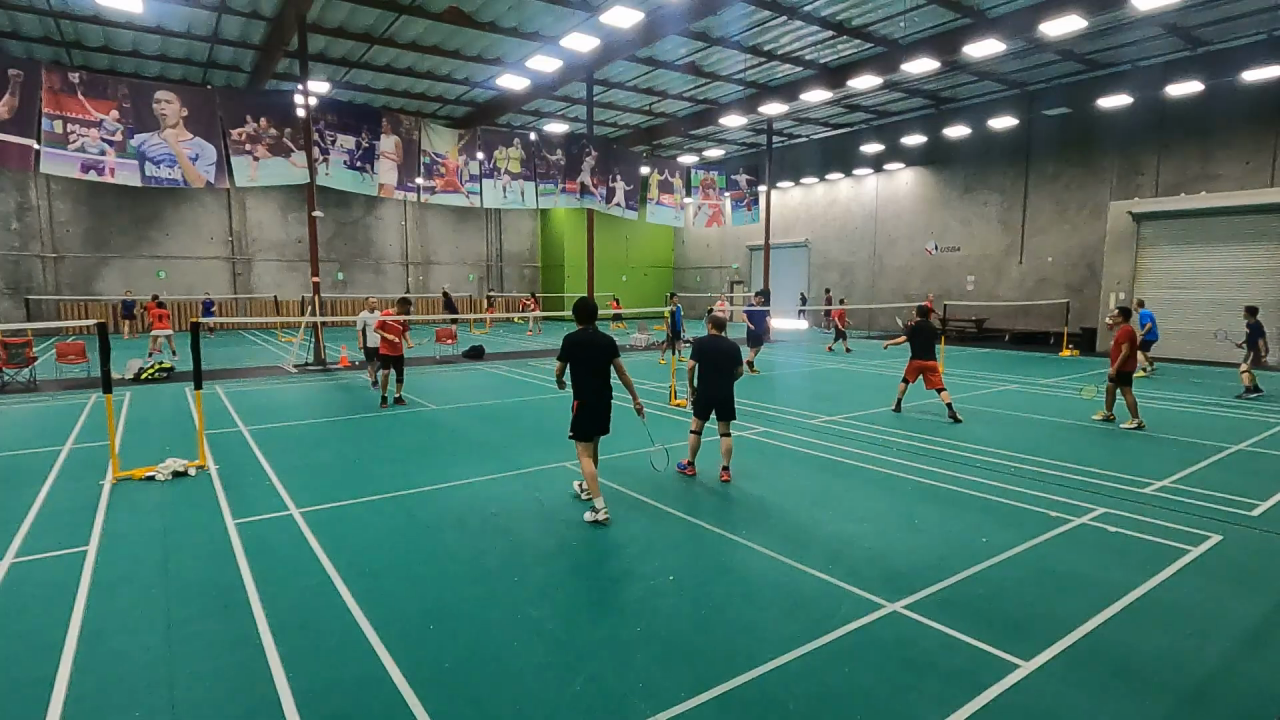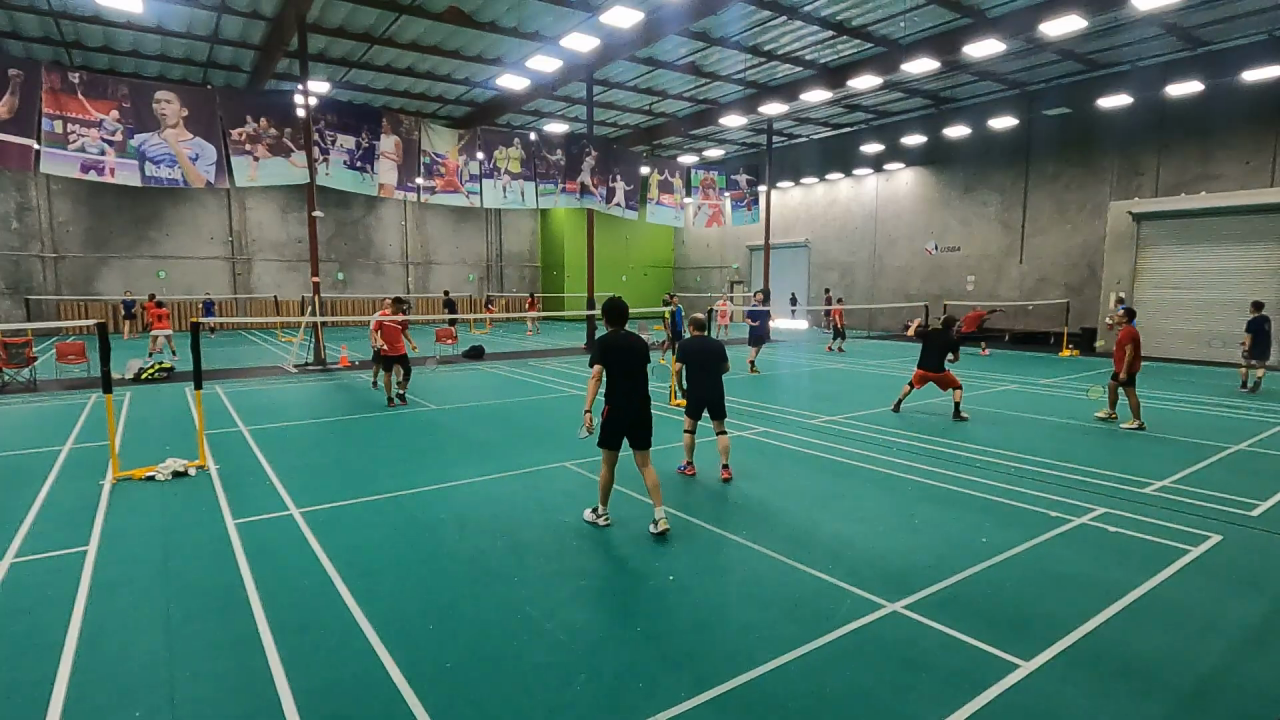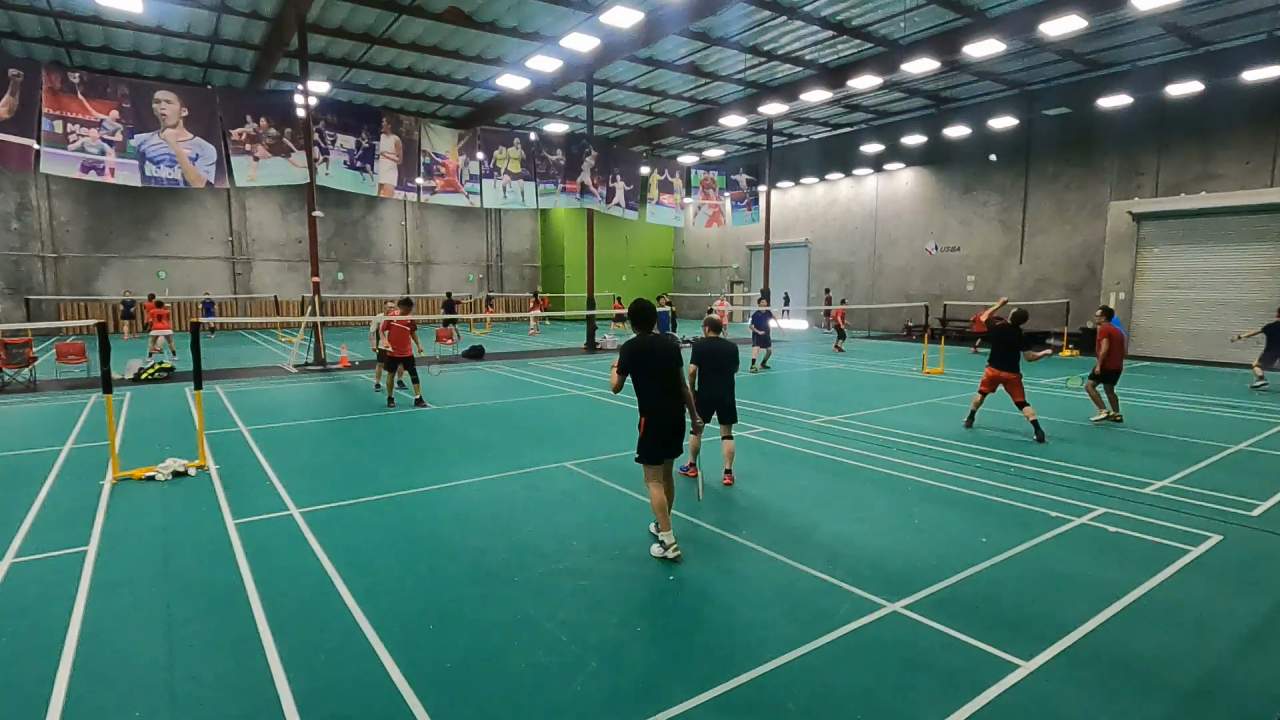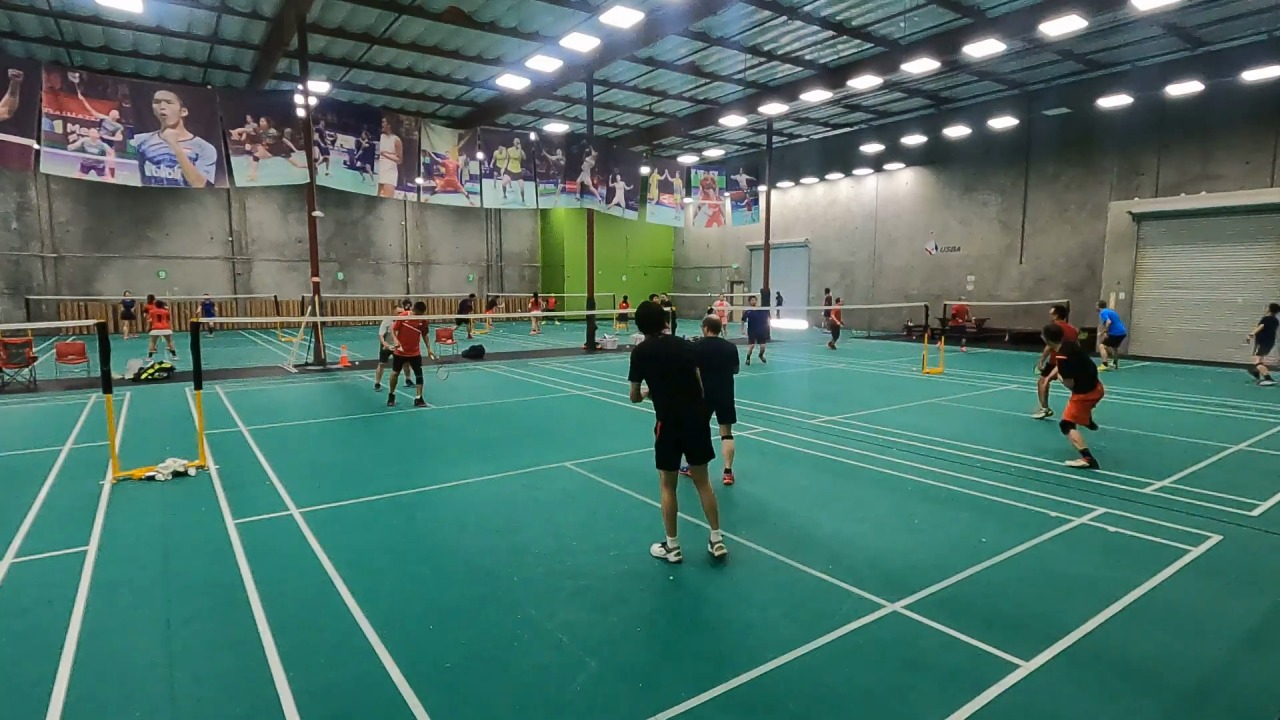
dt=0.5s
person 1, frame 1
left shoulder: (571, 339)
right shoulder: (607, 340)
left elbow: (559, 371)
right elbow: (621, 372)
left wrist: (559, 381)
right wrist: (635, 399)
left hip: (584, 403)
right hip: (604, 402)
left knee: (584, 454)
right knee: (593, 447)
left ankle: (600, 508)
right ankle: (586, 487)
person 1, frame 2
left shoulder: (603, 342)
right shoulder: (640, 342)
left elbow: (596, 377)
left wrist: (587, 410)
left hip: (616, 409)
right hip: (642, 409)
left knee: (608, 463)
right knee: (645, 464)
left ankle: (601, 512)
right ankle: (660, 517)
person 1, frame 3
left shoulder: (631, 347)
right shoulder: (671, 345)
left elbow: (616, 387)
right elbow: (683, 385)
left wrist: (616, 366)
right wrist: (694, 415)
left hip: (653, 419)
right hip: (677, 416)
left knee: (653, 480)
right knee: (666, 473)
left ankle: (669, 542)
right ankle: (663, 525)
person 1, frame 4
left shoulder: (641, 352)
right shoulder: (684, 345)
left elbow: (634, 396)
right elbow: (699, 385)
left wrist: (645, 395)
left hip: (669, 423)
right hip: (696, 419)
left knee: (668, 485)
right knee: (702, 482)
left ankle: (672, 547)
right ankle: (717, 541)
